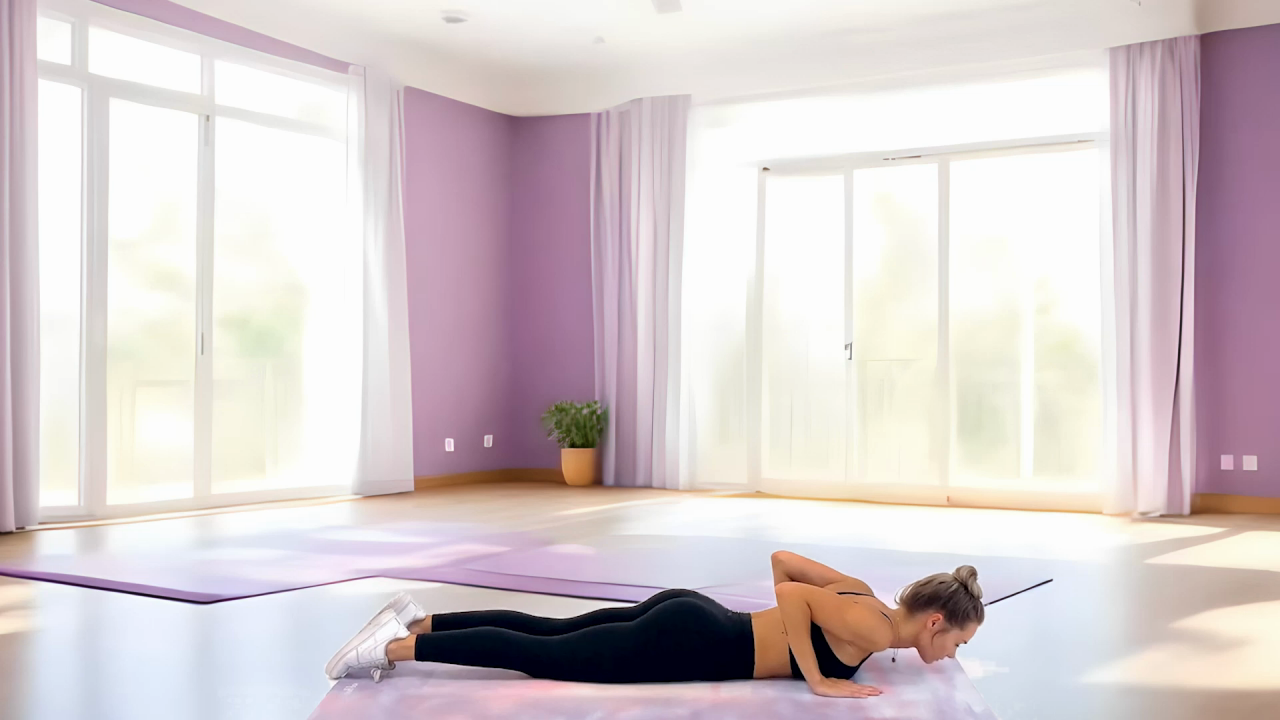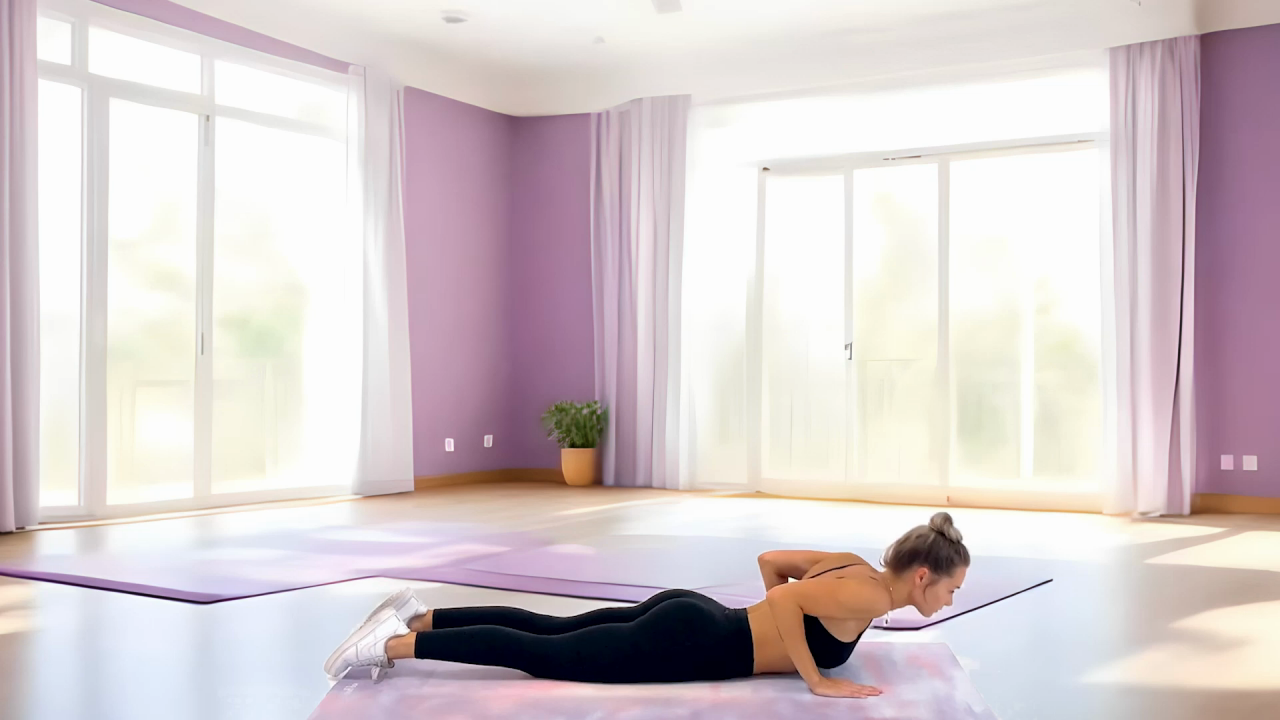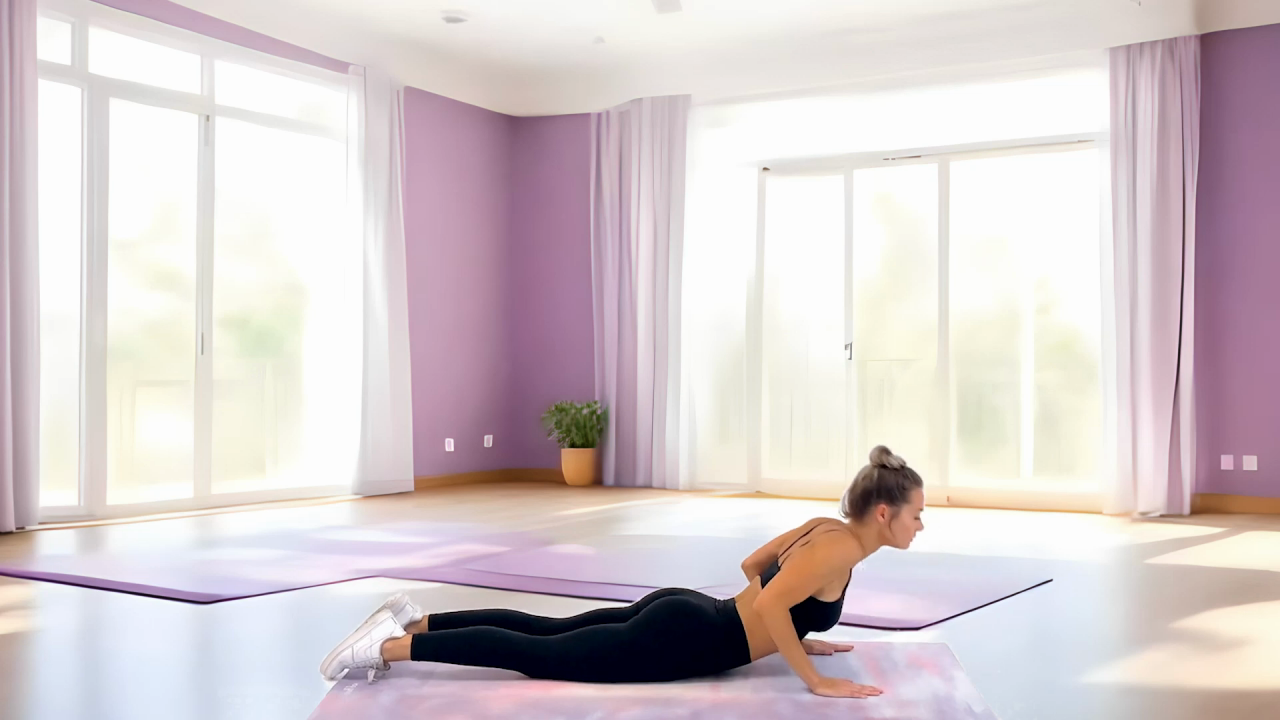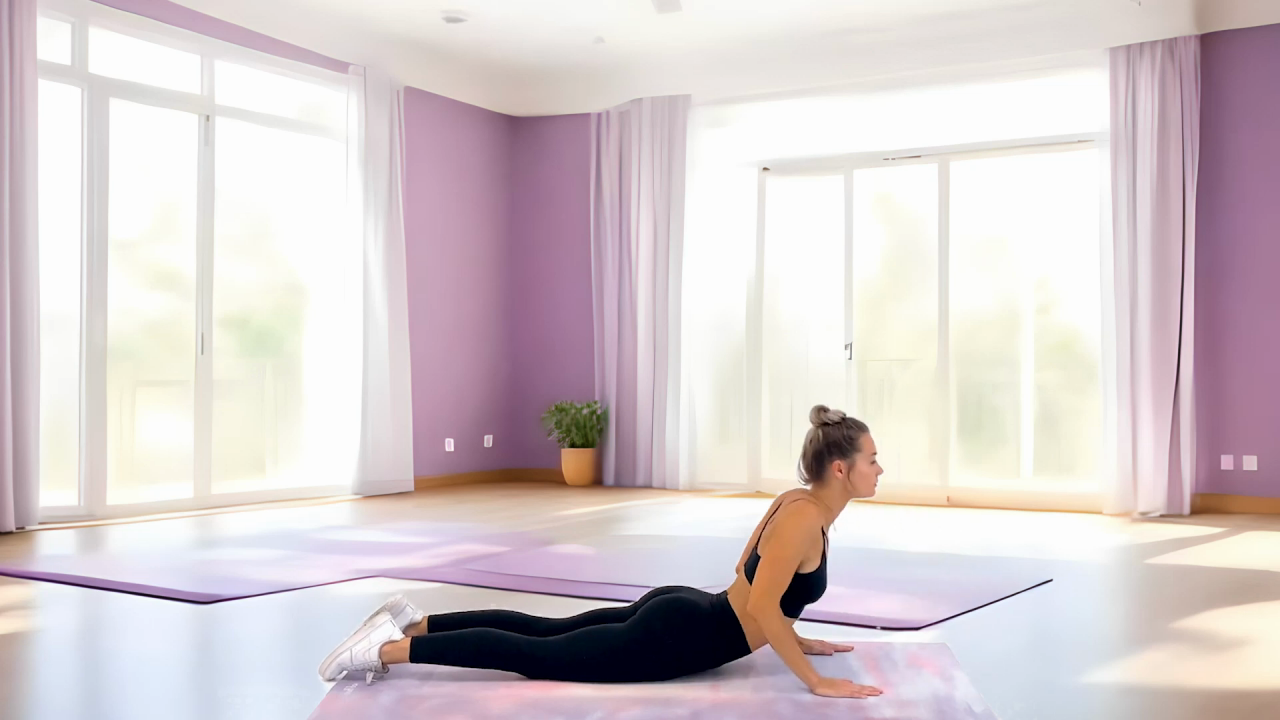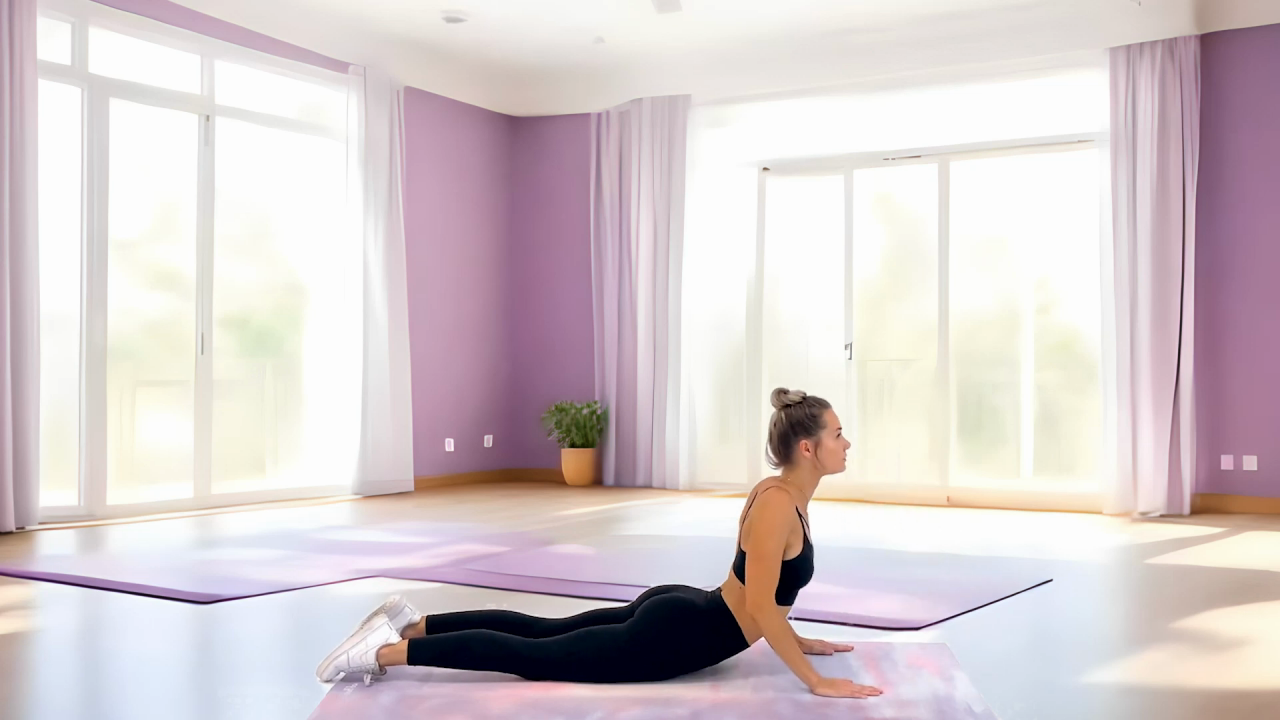
dt=0.4s
person 1, frame 1
left shoulder: (864, 598)
right shoulder: (874, 629)
left elbow: (782, 558)
right elbow: (792, 593)
right wrist: (816, 677)
left hip: (686, 618)
right hip: (686, 647)
left knee: (547, 632)
right knee: (539, 656)
left ankle: (417, 618)
right ankle: (398, 646)
person 1, frame 2
left shoulder: (855, 566)
right shoulder: (869, 596)
left elbow: (769, 559)
right elbow: (783, 598)
right wrist: (815, 678)
left hip: (686, 618)
right hip: (686, 646)
left knee: (546, 631)
right knee: (538, 655)
left ankle: (418, 616)
right ankle: (397, 645)
person 1, frame 3
left shoulder: (825, 527)
right shoulder: (840, 550)
right elbow: (770, 605)
left wrist: (797, 637)
right wrist: (815, 680)
left hip: (680, 614)
right hip: (680, 641)
left knee: (542, 633)
right knee: (534, 656)
left ankle: (413, 621)
right ankle: (391, 647)
person 1, frame 4
left shoulder: (797, 501)
right shoulder: (806, 518)
right elbow: (761, 607)
left wrist: (794, 638)
right wrist: (815, 680)
left hip: (678, 612)
right hip: (675, 639)
left knee: (541, 632)
right knee: (533, 656)
left ankle: (412, 624)
right ankle: (389, 649)
person 1, frame 5
left shoulder: (783, 492)
right shoulder: (778, 503)
left elbow: (760, 589)
right elbow: (760, 607)
left wrist: (798, 641)
right wrist: (816, 681)
left hip: (677, 611)
right hip: (675, 637)
left knee: (539, 632)
right knee: (531, 658)
left ankle: (410, 623)
right ankle: (387, 650)
